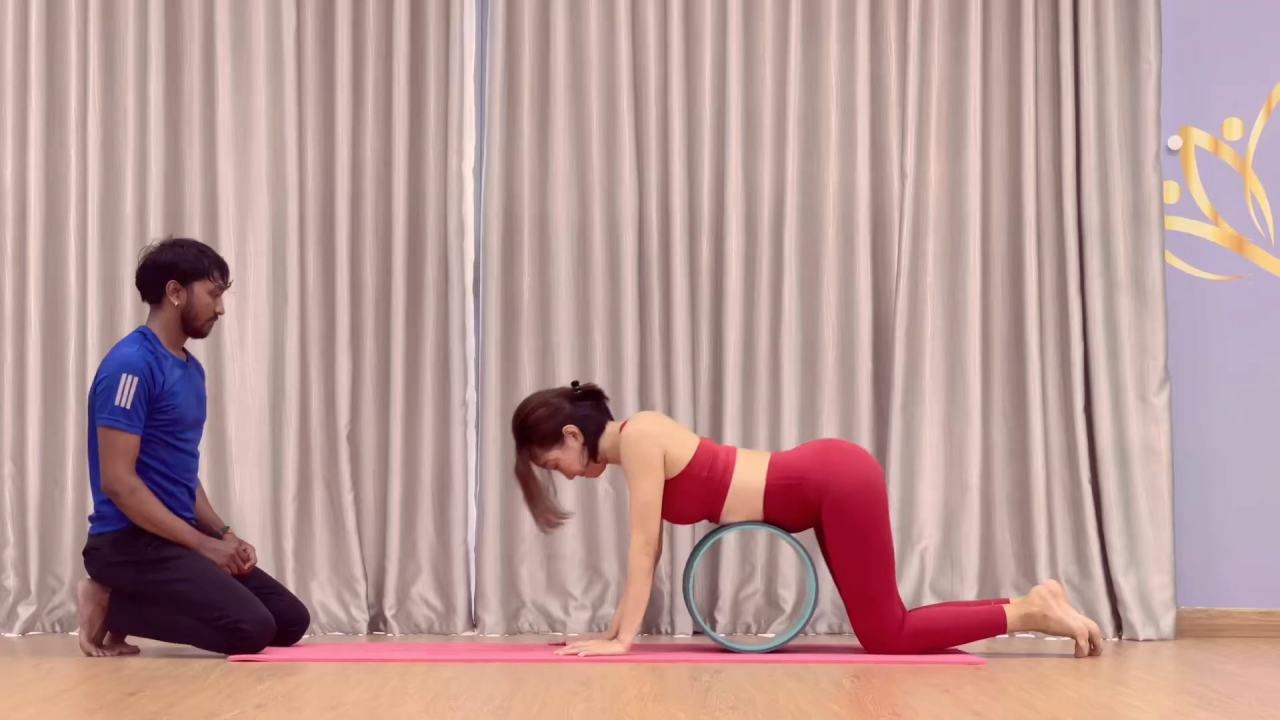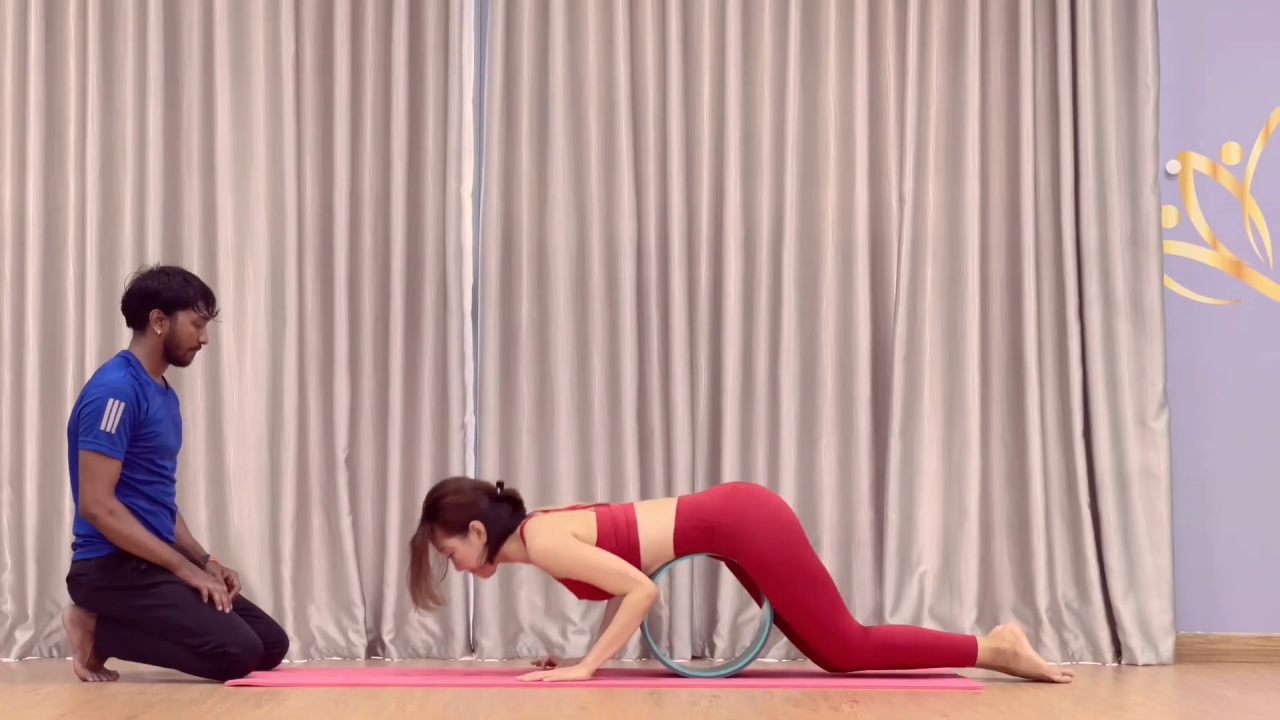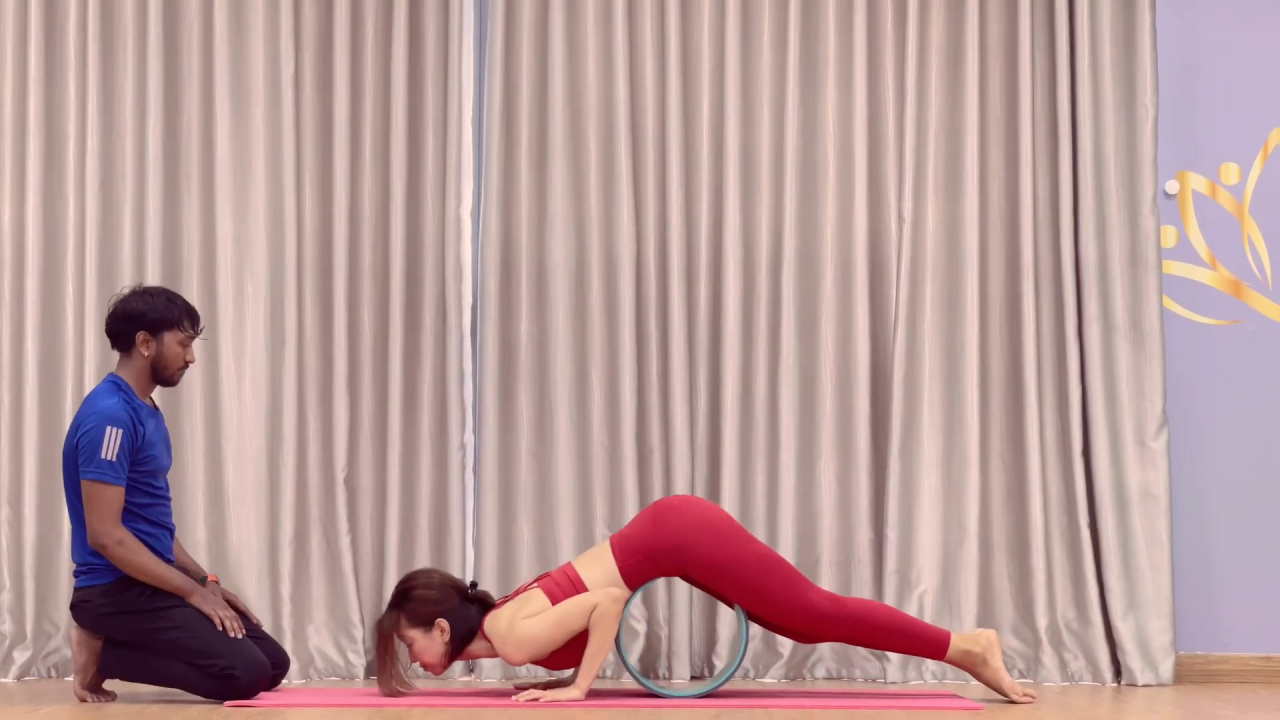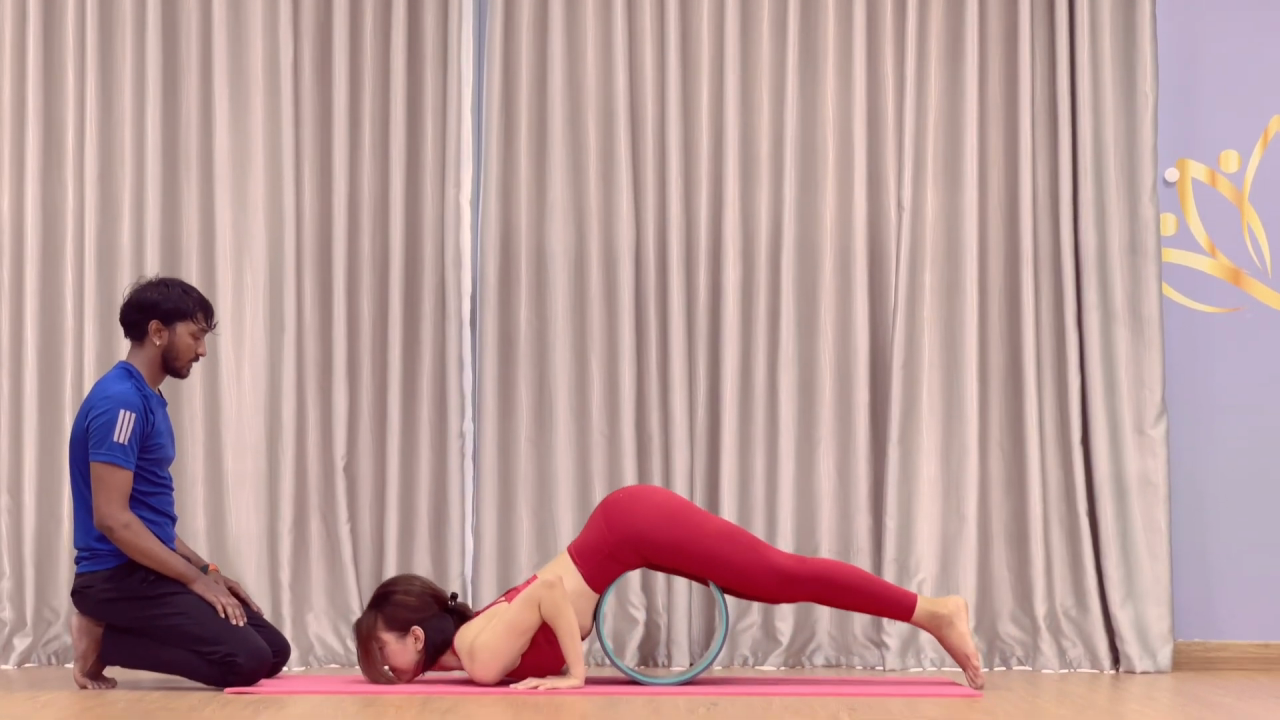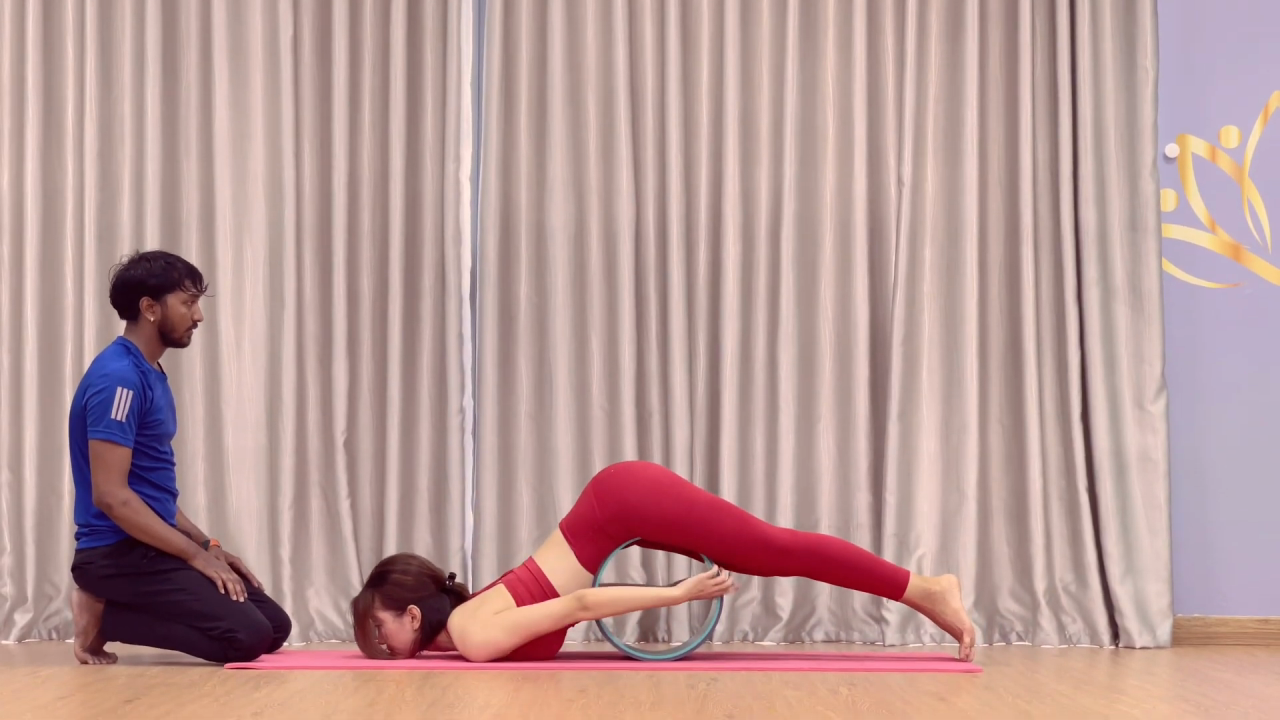
dt=1s
person 1, frame 1
left shoulder: (637, 437)
right shoulder: (636, 444)
left elbow: (642, 547)
right elbow: (650, 549)
left wrist: (621, 641)
right wrist: (615, 629)
left hip: (838, 484)
right hip: (830, 478)
left knee: (887, 639)
right knee: (887, 630)
left ankle: (1031, 613)
right ankle: (1030, 604)
person 1, frame 2
left shoulder: (542, 544)
right shoulder: (545, 526)
left elbow: (641, 591)
right elbow: (624, 579)
left wrist: (586, 666)
right wrist: (589, 656)
left hip: (744, 524)
right hip: (740, 514)
left knee: (847, 648)
right knee: (833, 652)
left ankle: (996, 647)
right ankle: (990, 645)
person 1, frame 3
left shoulder: (513, 640)
right shoulder: (502, 619)
left elbow: (608, 599)
left wrist: (579, 686)
right wrist: (566, 675)
left hip: (680, 535)
right hip: (676, 528)
left knee: (819, 611)
right knee: (809, 620)
left ankle: (964, 647)
right ankle: (963, 646)
person 1, frame 4
left shoulder: (485, 658)
right shoulder: (471, 639)
left elbow: (551, 587)
left wrist: (575, 672)
right wrist: (559, 662)
left hip: (636, 525)
right hip: (631, 523)
left knee: (785, 575)
right knee: (778, 582)
left ankle: (933, 611)
right ankle: (930, 612)
person 1, frame 5
left shoulder: (474, 639)
right shoulder: (465, 619)
left elbow: (578, 604)
left wrist: (676, 594)
left hip: (626, 499)
right hip: (623, 500)
left knee: (776, 549)
right knee: (767, 557)
left ankle: (924, 589)
right ankle: (922, 591)
person 2, frame 1
left shoulder: (191, 369)
right shoulder: (131, 364)
right elbow: (118, 482)
left wrist: (224, 534)
right wrist: (204, 543)
left hip: (173, 534)
right hip: (130, 542)
left knee: (291, 621)
right knee: (250, 630)
left ankle: (125, 603)
right ankle: (110, 603)
person 2, frame 2
left shoulder: (165, 394)
right shoulder: (115, 389)
right elbow: (97, 505)
left wrist: (205, 562)
right wrist: (185, 567)
left hip: (149, 561)
right hip: (113, 566)
left knee: (272, 645)
right knee: (237, 653)
left ankle: (107, 625)
right ankle: (96, 629)
person 2, frame 3
left shoulder: (147, 412)
right shoulder: (110, 415)
right elbow: (105, 535)
left wrist: (206, 581)
right wrist: (194, 591)
left hip: (147, 582)
right hip: (118, 590)
left knee: (273, 664)
right knee: (245, 673)
left ankle: (108, 647)
right ankle: (103, 654)
person 2, frame 4
left shoulder: (148, 399)
right shoulder: (120, 400)
right elbow: (112, 519)
left wrist: (206, 570)
right wrist: (196, 578)
left hip: (148, 570)
right hip: (119, 577)
left knee: (274, 651)
right knee: (246, 660)
left ankle: (108, 633)
right ankle: (101, 641)
person 2, frame 5
left shoulder: (150, 374)
right shoulder: (119, 377)
right elbow: (111, 496)
left wrist: (208, 546)
right wrist: (197, 554)
left hip: (149, 546)
right hip: (120, 552)
left knee: (275, 626)
right knee: (247, 636)
left ankle: (108, 609)
right ankle: (102, 616)
